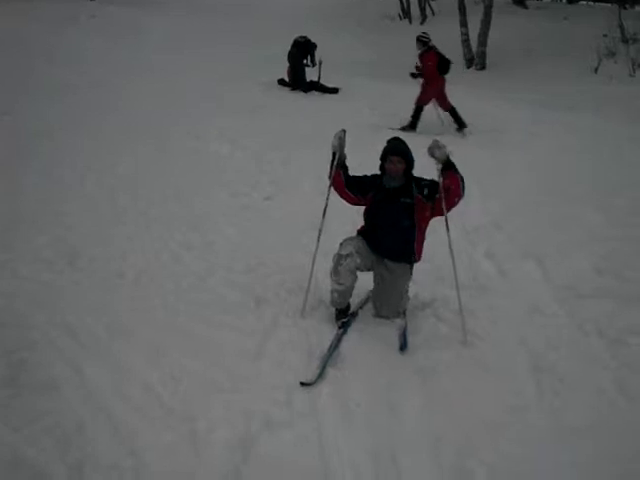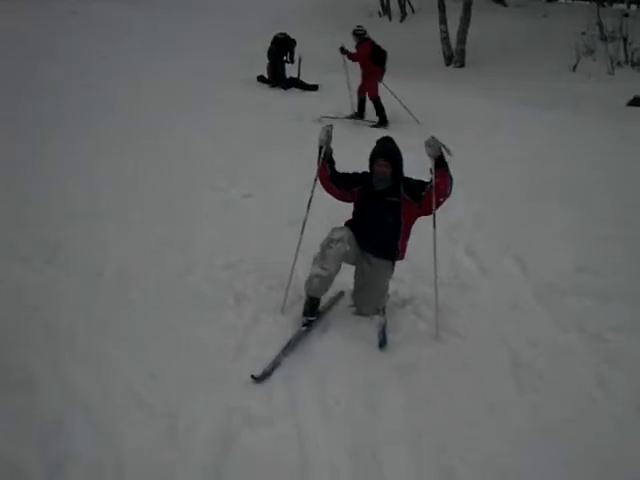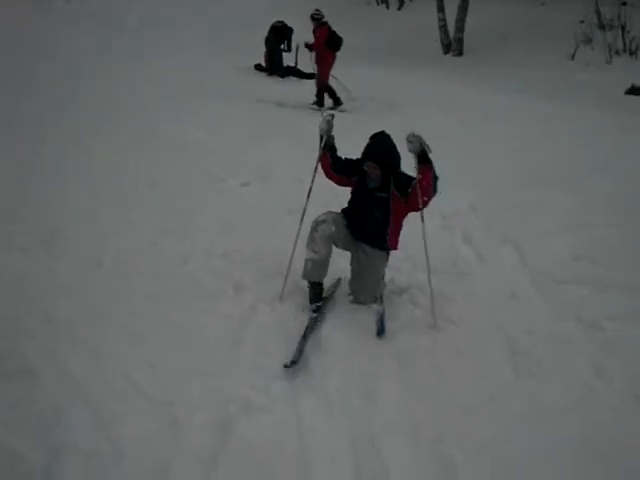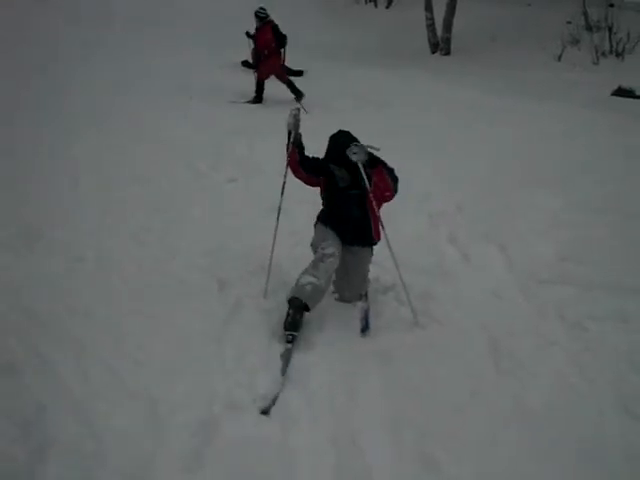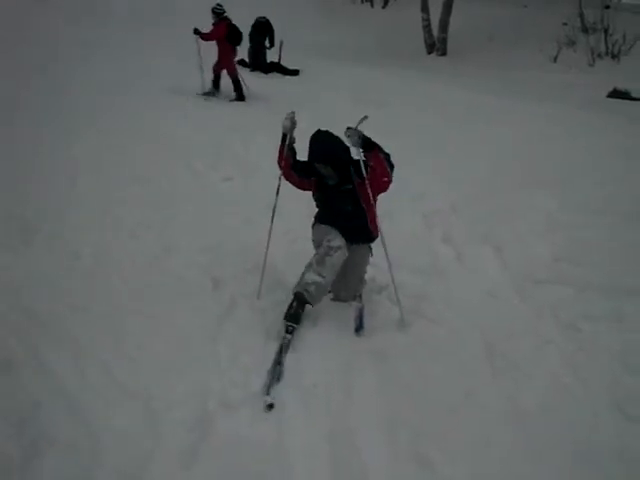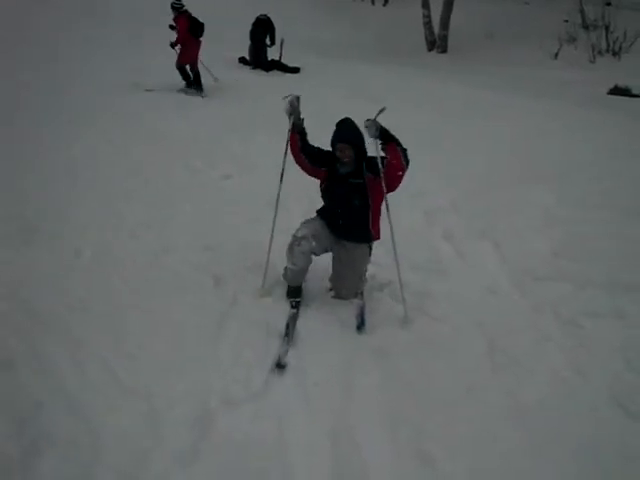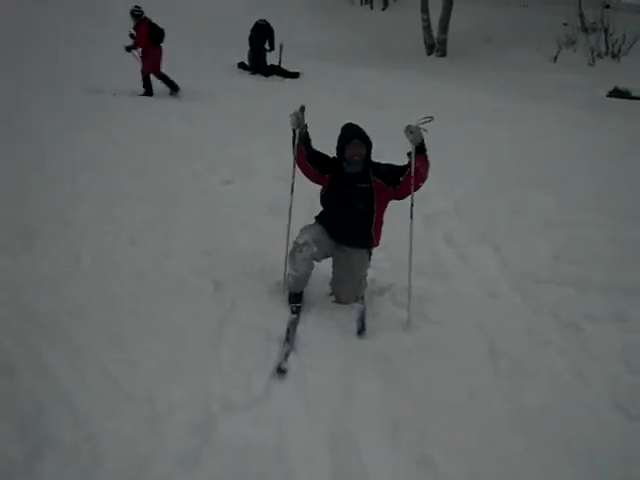
dt=0.5s
person 1, frame 1
left shoulder: (421, 191)
right shoulder: (373, 185)
left elbow: (453, 193)
right elbow: (345, 187)
left wrist: (445, 163)
right wrist: (339, 161)
left hip: (398, 262)
right hip: (369, 247)
left knee: (387, 313)
right knee: (347, 253)
left ankle: (393, 302)
right ankle: (341, 305)
person 1, frame 2
left shoulder: (408, 191)
right shoulder: (361, 183)
left elbow: (439, 193)
right elbow: (332, 183)
left wrist: (438, 162)
right wrist: (326, 155)
left hip: (381, 259)
right hip: (354, 244)
left knee: (367, 311)
right knee: (337, 241)
left ankle: (374, 296)
right ankle: (313, 297)
person 1, frame 3
left shoulder: (400, 184)
right shoulder: (360, 171)
left elbow: (425, 192)
right elbow: (335, 169)
left wrist: (421, 156)
right wrist: (327, 141)
left hip: (375, 246)
right hip: (348, 228)
left knee: (363, 298)
right knee: (324, 225)
left ankle: (370, 286)
right ankle: (315, 282)
person 1, frame 4
left shoulder: (370, 177)
right shoulder: (326, 171)
left elbow: (389, 188)
right elbow: (301, 167)
left wrist: (369, 162)
right wrist: (295, 138)
left hip: (358, 242)
right hip: (329, 230)
left knee: (349, 296)
right knee: (329, 257)
left ankle: (353, 287)
right ankle: (298, 305)
person 1, frame 5
left shoulder: (360, 173)
right shoulder: (316, 174)
left elbow: (384, 173)
right elbow: (290, 170)
left wrist: (365, 145)
right wrist: (288, 138)
left hip: (358, 238)
right hip: (328, 229)
left knee: (345, 294)
right knee: (335, 250)
left ankle: (349, 287)
right ankle: (302, 298)
person 1, frame 6
left shoulder: (373, 170)
right shoulder: (328, 164)
left elbow: (399, 166)
right elbow: (303, 153)
left wrist: (383, 136)
right wrist: (296, 123)
left hip: (356, 240)
right hip: (327, 226)
left knee: (345, 293)
right knee: (302, 239)
left ankle: (350, 284)
right ankle: (294, 282)
person 1, frame 7
left shoulder: (380, 176)
right shoulder: (330, 169)
left elbow: (414, 177)
right elbow: (305, 158)
left wrist: (418, 148)
right wrist: (300, 132)
left hip: (357, 246)
right hip: (326, 232)
left knee: (346, 297)
right knee: (304, 245)
left ankle: (354, 279)
right ankle: (296, 290)
